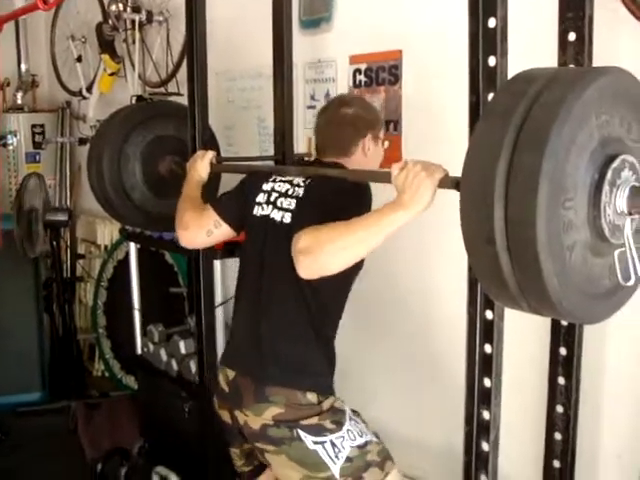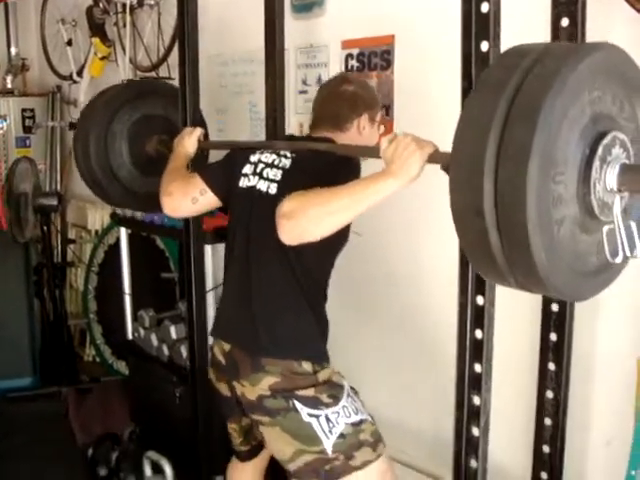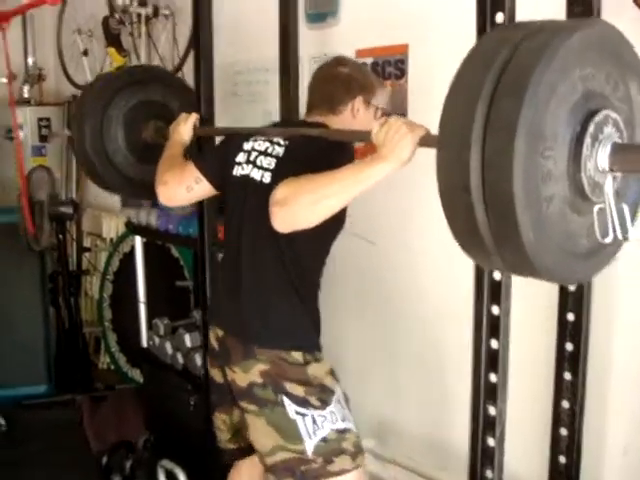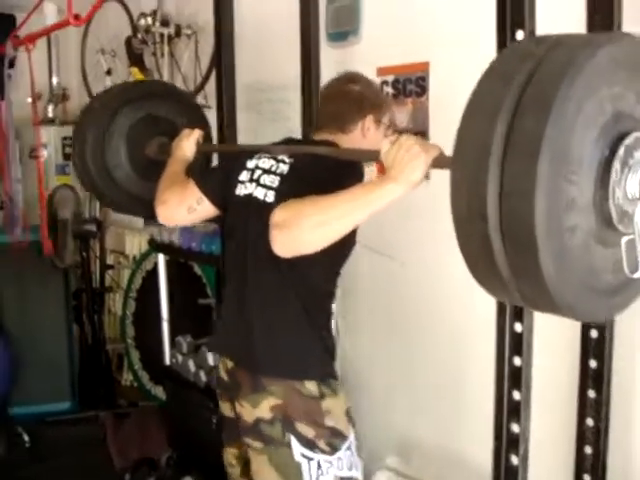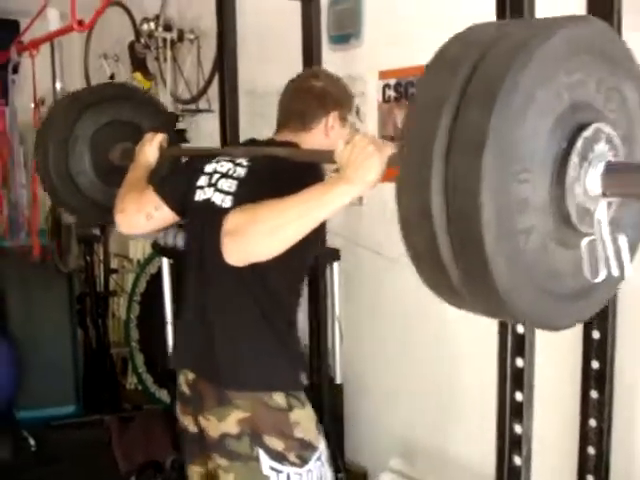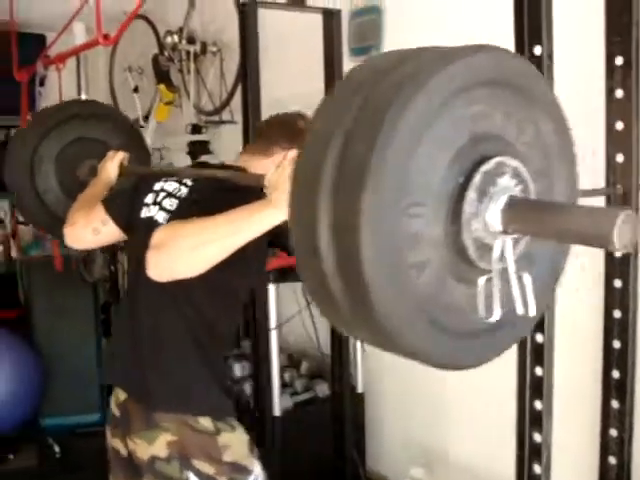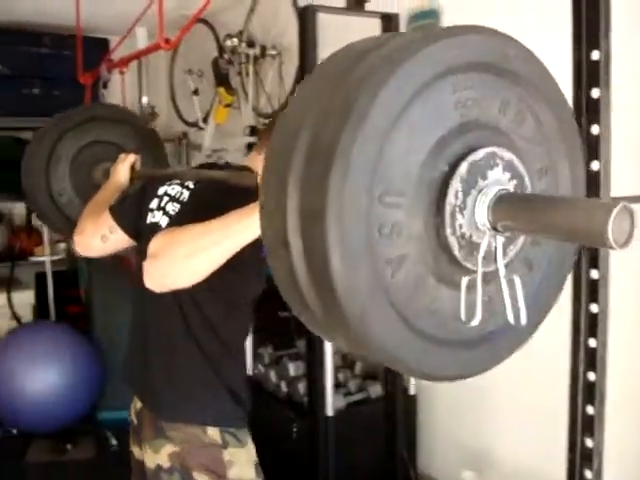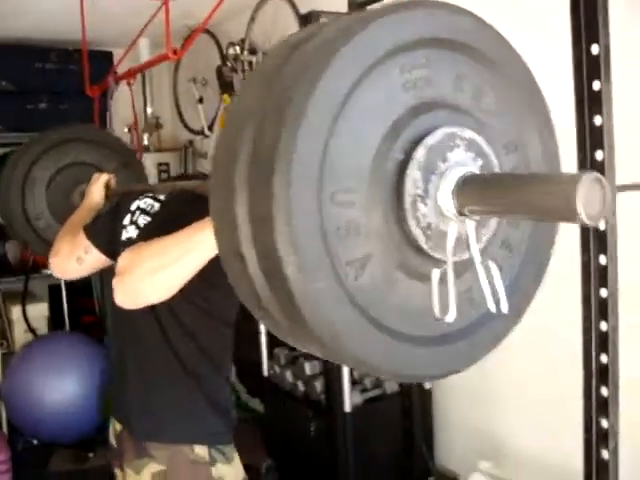
dt=0.3s
person 1, frame 1
left shoulder: (267, 182)
right shoulder: (347, 192)
left elbow: (191, 232)
right elbow: (311, 258)
left wrist: (195, 178)
right wrist: (405, 205)
left hip: (234, 380)
right hip: (288, 395)
person 1, frame 2
left shoulder: (254, 156)
right shoulder: (335, 165)
left elbow: (175, 199)
right elbow: (294, 221)
left wrist: (182, 152)
right wrist: (392, 176)
left hip: (228, 351)
right hip: (282, 366)
person 1, frame 3
left shoulder: (250, 142)
right shoulder: (330, 150)
left elbow: (171, 189)
right elbow: (287, 208)
left wrist: (178, 139)
right wrist: (384, 160)
left hip: (226, 339)
right hip: (277, 354)
person 1, frame 4
left shoulder: (251, 160)
right shoulder: (338, 170)
left elbow: (170, 207)
right elbow: (289, 233)
left wrist: (181, 156)
right wrist: (394, 182)
left hip: (236, 366)
right hip: (289, 384)
person 1, frame 5
left shoulder: (211, 164)
right shoulder: (298, 175)
left elbow: (130, 216)
right elbow: (241, 242)
left wrist: (143, 163)
right wrist: (348, 183)
left hip: (195, 381)
right hip: (254, 397)
person 1, frame 6
left shoulder: (165, 182)
right shoulder: (241, 199)
left elbow: (78, 231)
right elbow: (166, 258)
left wrist: (104, 179)
right wrist: (274, 207)
left hip: (129, 401)
right hip: (184, 419)
person 1, frame 7
left shoulder: (175, 185)
right shoulder: (242, 200)
left elbow: (88, 239)
right elbow: (163, 268)
left wrist: (116, 182)
left hip: (152, 409)
right hip: (198, 427)
person 1, frame 8
left shoulder: (146, 200)
right shoulder: (211, 209)
left elbow: (64, 260)
right elbow: (134, 284)
left wrist: (92, 202)
left hip: (132, 427)
right hip: (181, 444)
